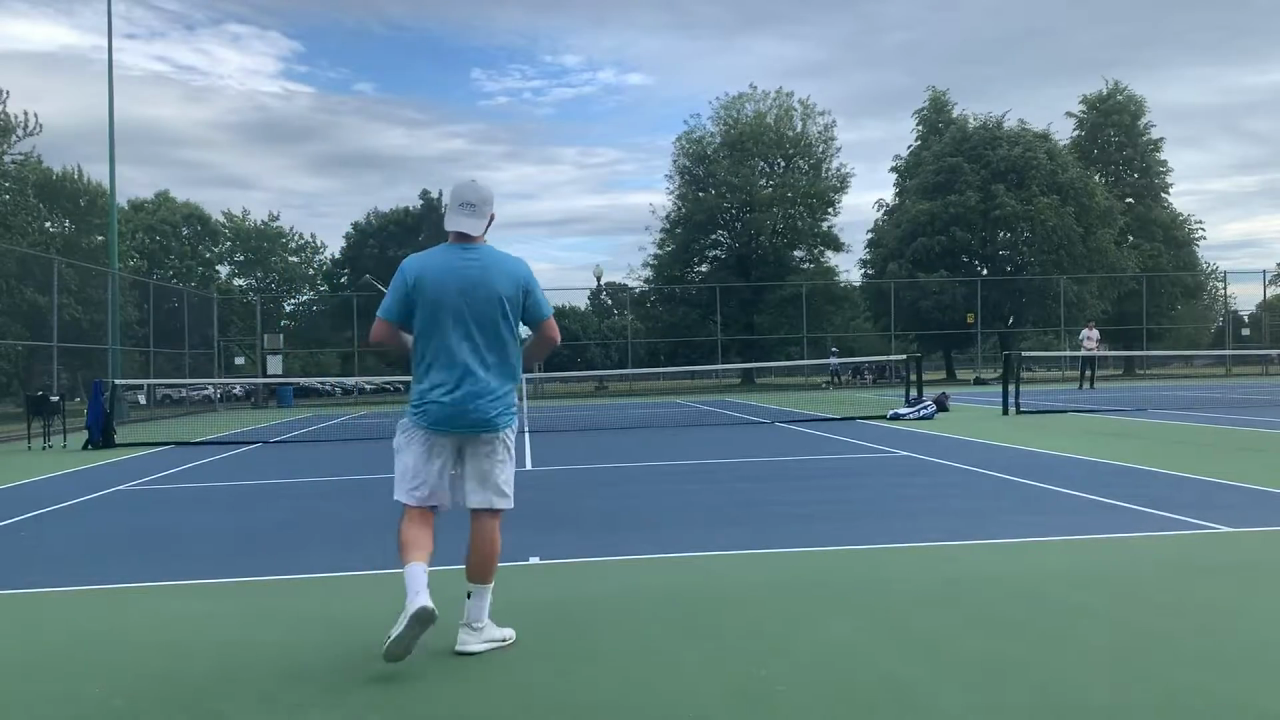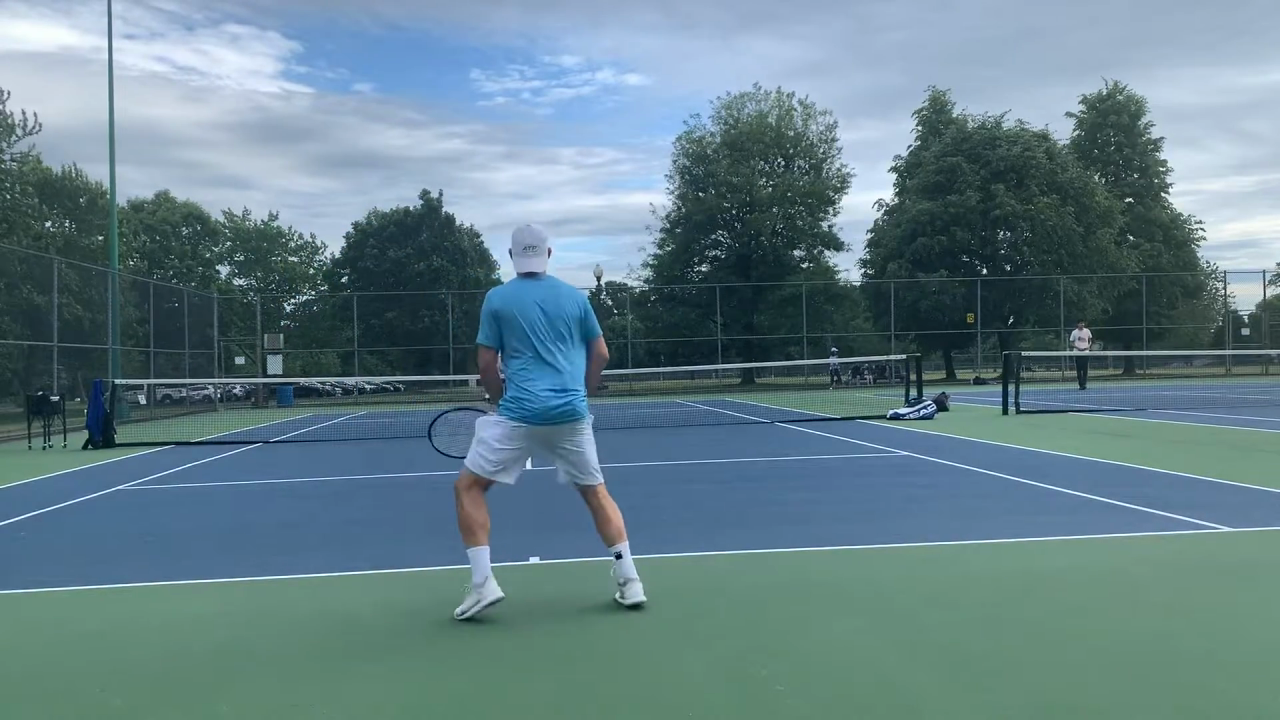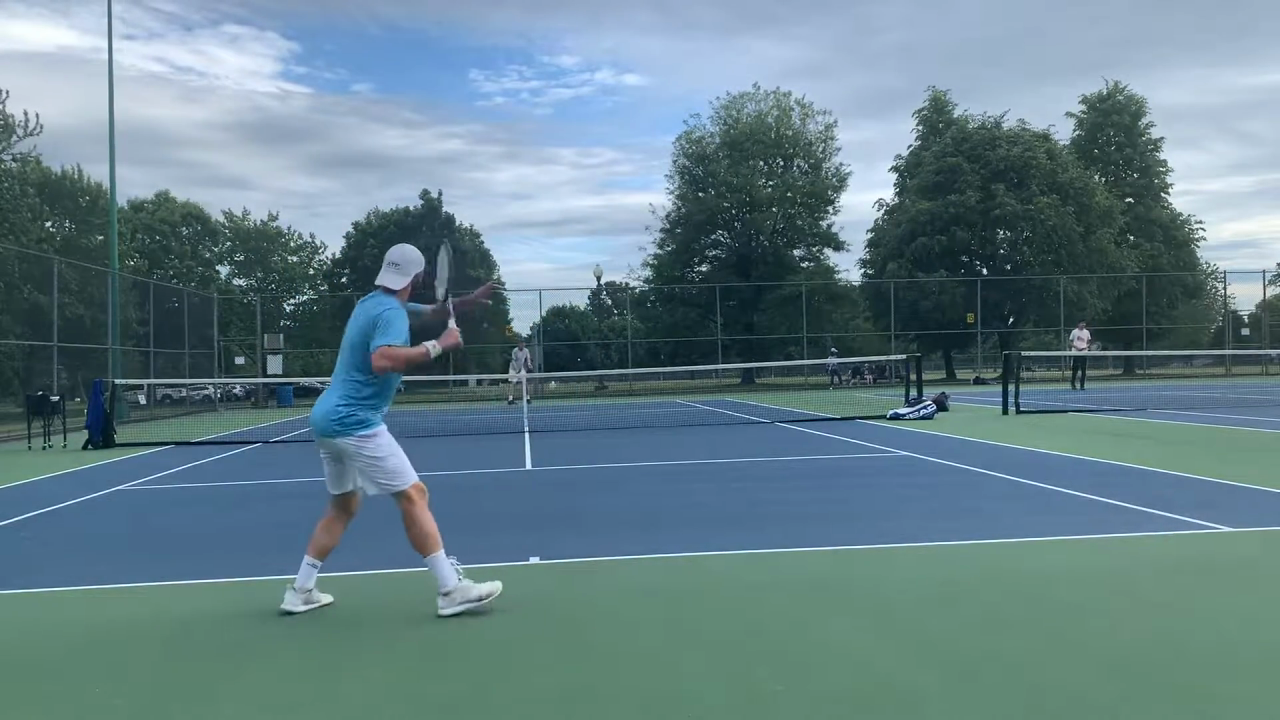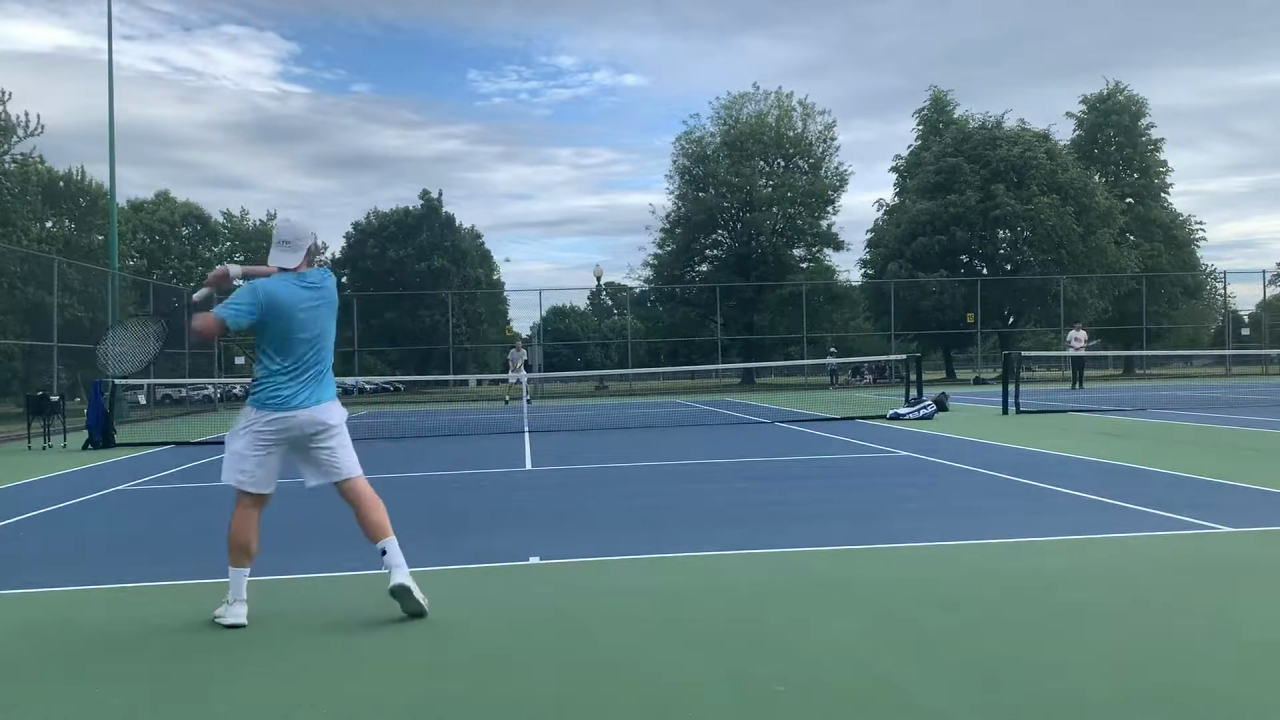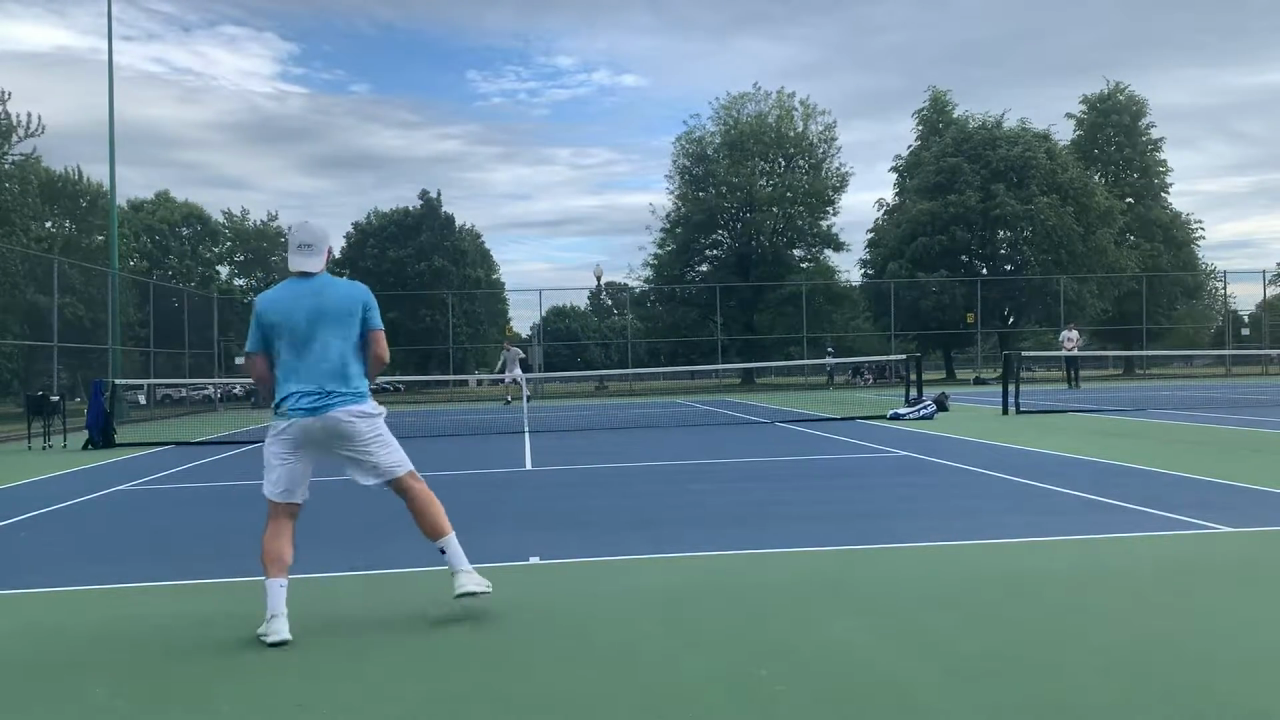
dt=1s
person 1, frame 1
left shoulder: (414, 268)
right shoulder: (514, 271)
left elbow: (380, 335)
right elbow: (550, 337)
left hip: (431, 414)
right hip: (492, 415)
left knee: (417, 512)
right knee: (486, 515)
left ankle: (418, 598)
right ankle: (475, 624)
person 1, frame 2
left shoulder: (497, 299)
right shoulder: (575, 297)
left elbow: (486, 364)
right elbow: (600, 356)
left wrist: (502, 402)
left hip: (519, 414)
right hip: (571, 413)
left knee: (468, 487)
right knee: (596, 493)
left ankle: (483, 581)
right ankle: (629, 582)
person 1, frame 3
left shoulder: (375, 303)
right shoulder: (390, 313)
left elbow: (429, 313)
right elbow: (382, 363)
left wrist: (472, 299)
right wrist: (436, 347)
left hip: (328, 421)
right hip: (355, 424)
left knee: (344, 507)
right knee: (413, 496)
left ankle: (301, 590)
right ankle: (451, 589)
person 1, frame 4
left shoulder: (260, 292)
right shoulder: (325, 282)
left elbow: (202, 328)
left wrist: (211, 314)
right wrist: (236, 272)
left hip: (269, 414)
right hip: (321, 409)
left knee: (248, 504)
right knee: (359, 489)
left ankle: (235, 603)
right ankle: (399, 570)
person 1, frame 5
left shoulder: (265, 303)
right shoulder: (358, 293)
left elbow: (258, 373)
right elbow: (380, 356)
left hip: (294, 420)
right hip: (353, 411)
left knee: (279, 518)
right knee: (412, 485)
left ankle: (275, 617)
right ankle: (462, 572)
